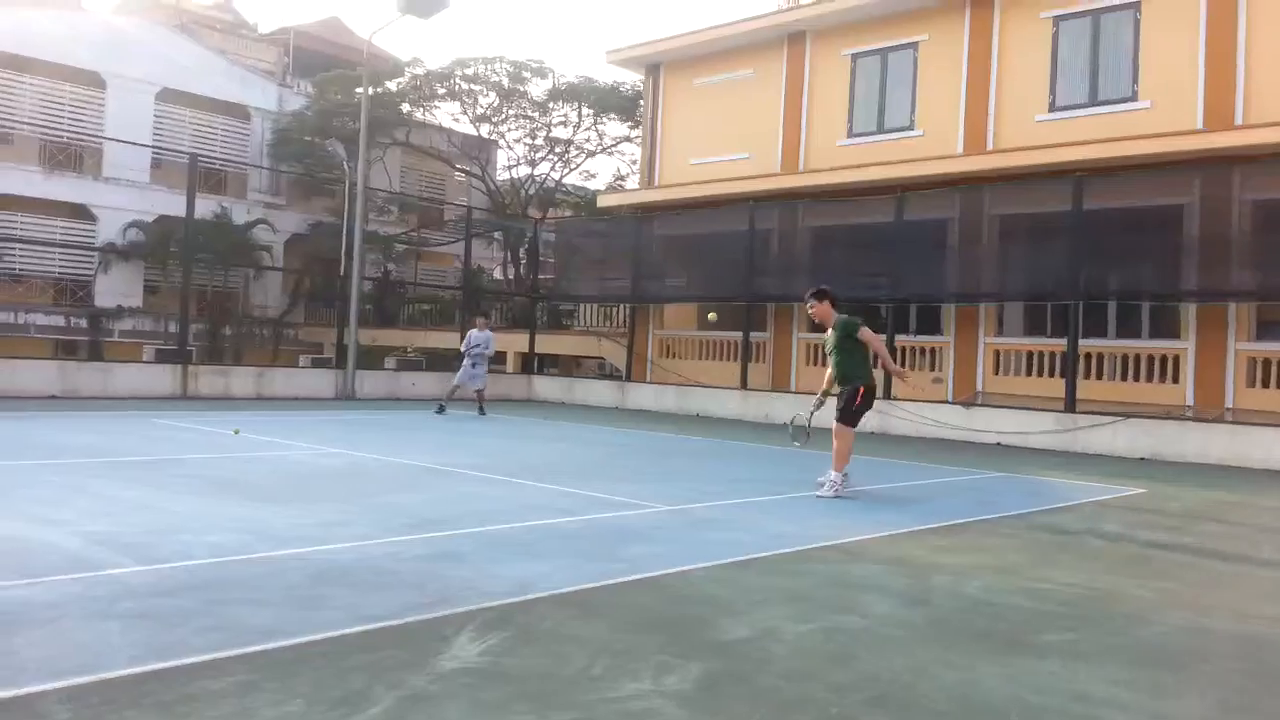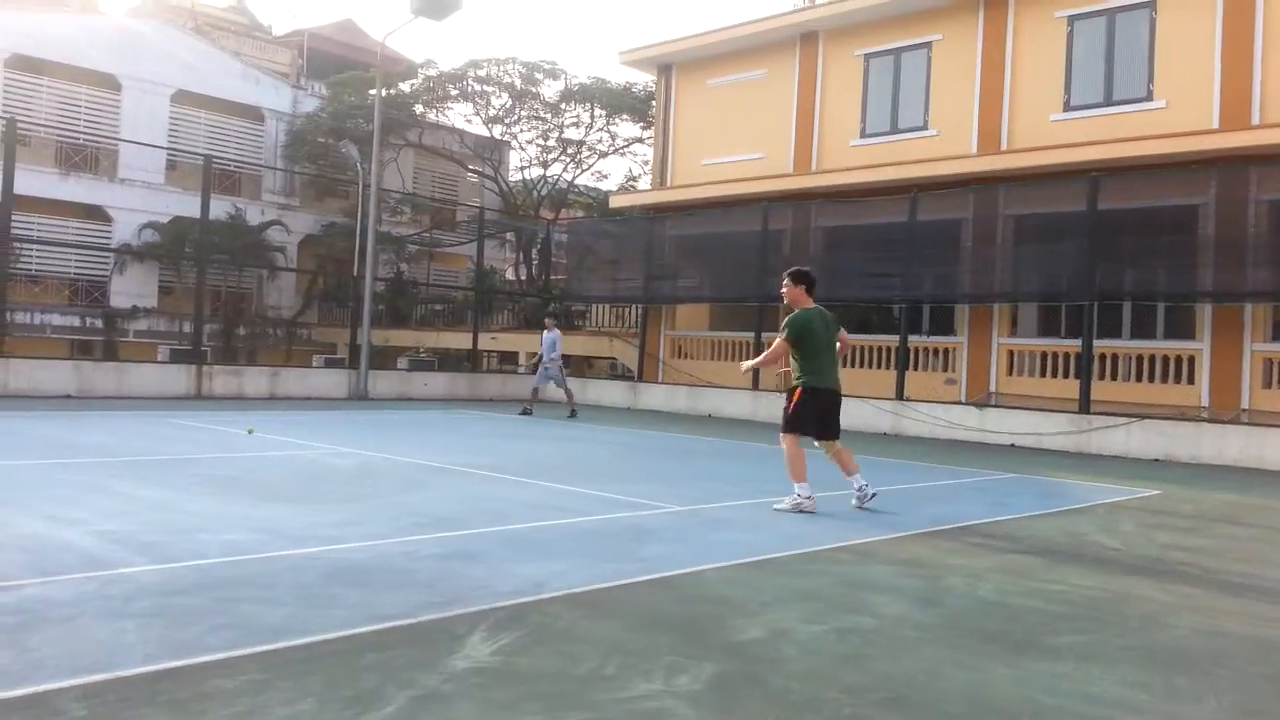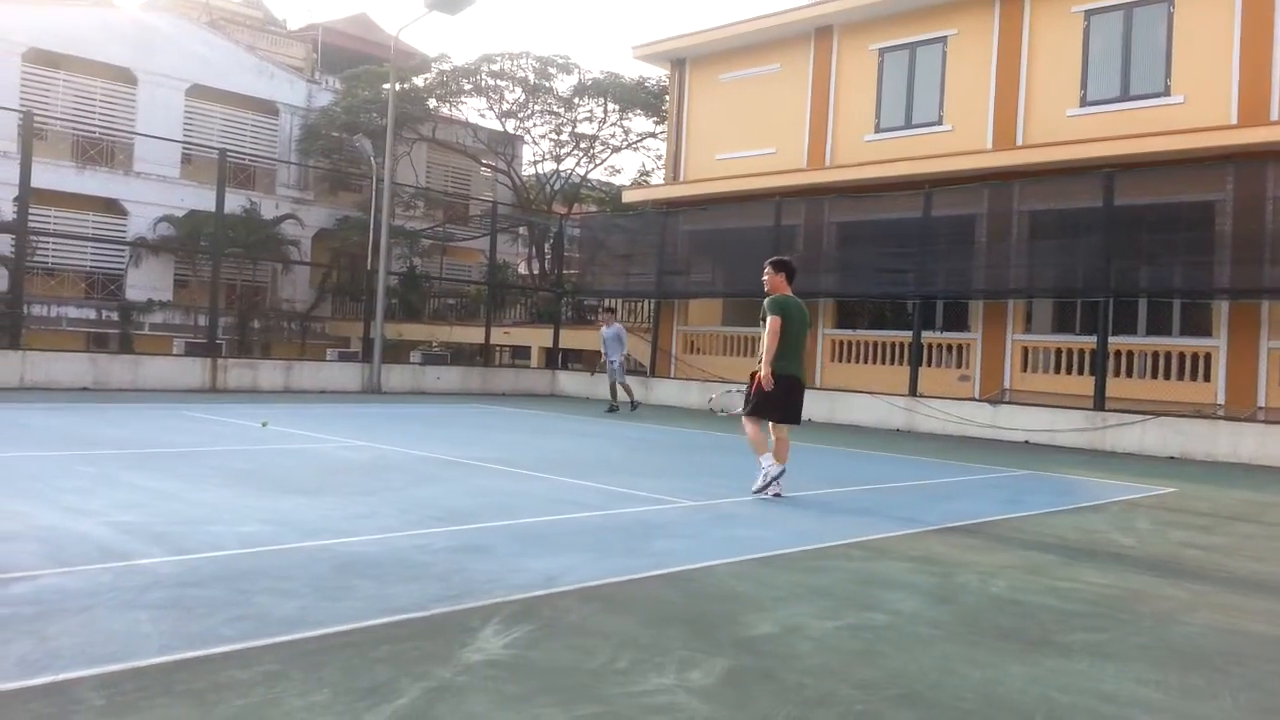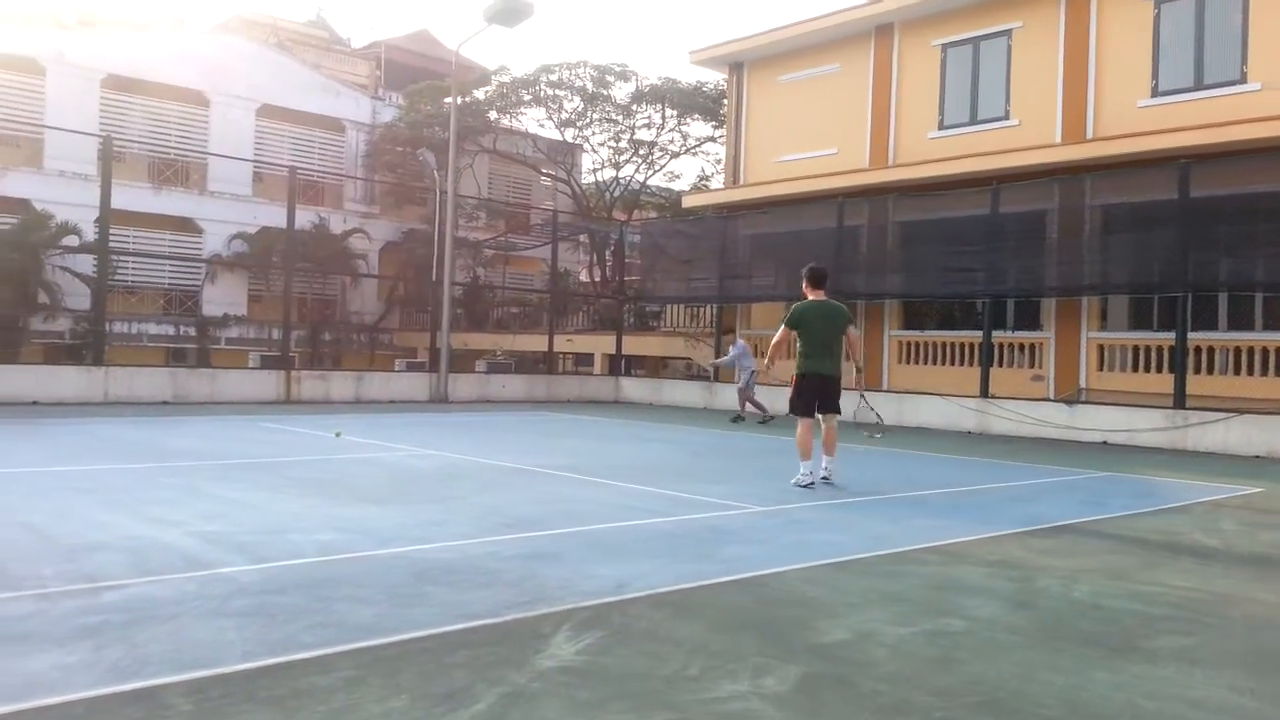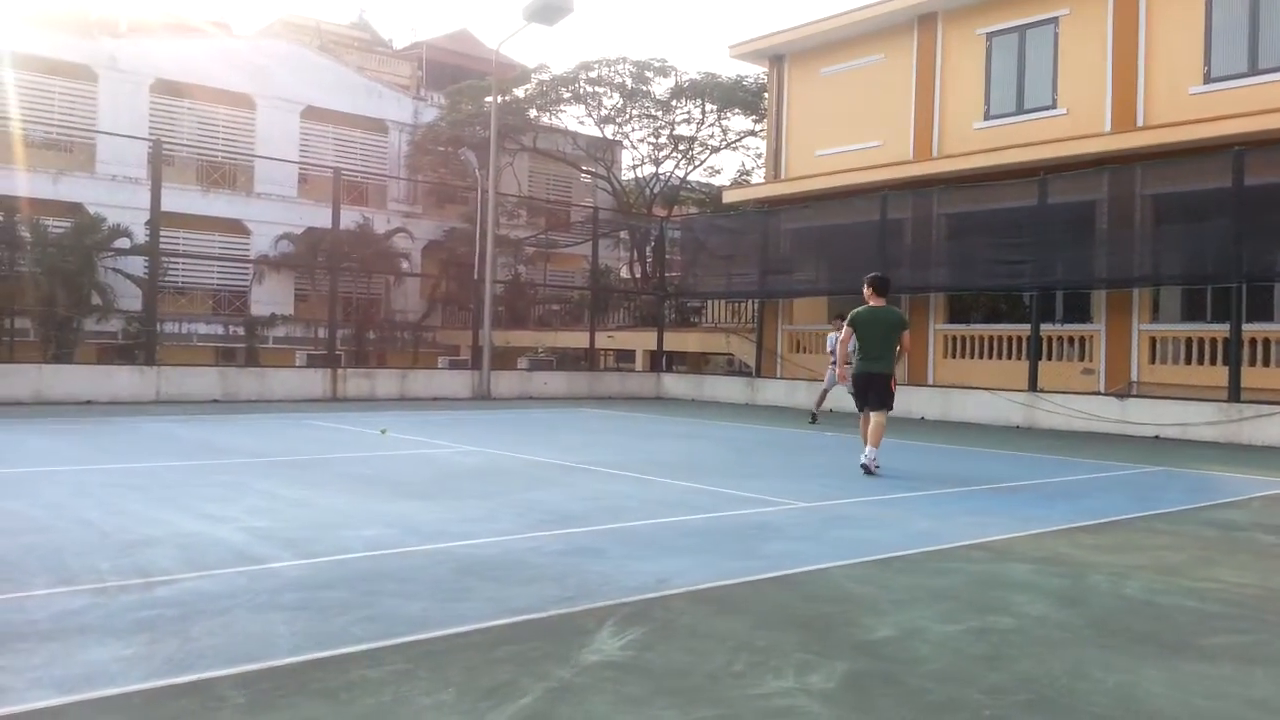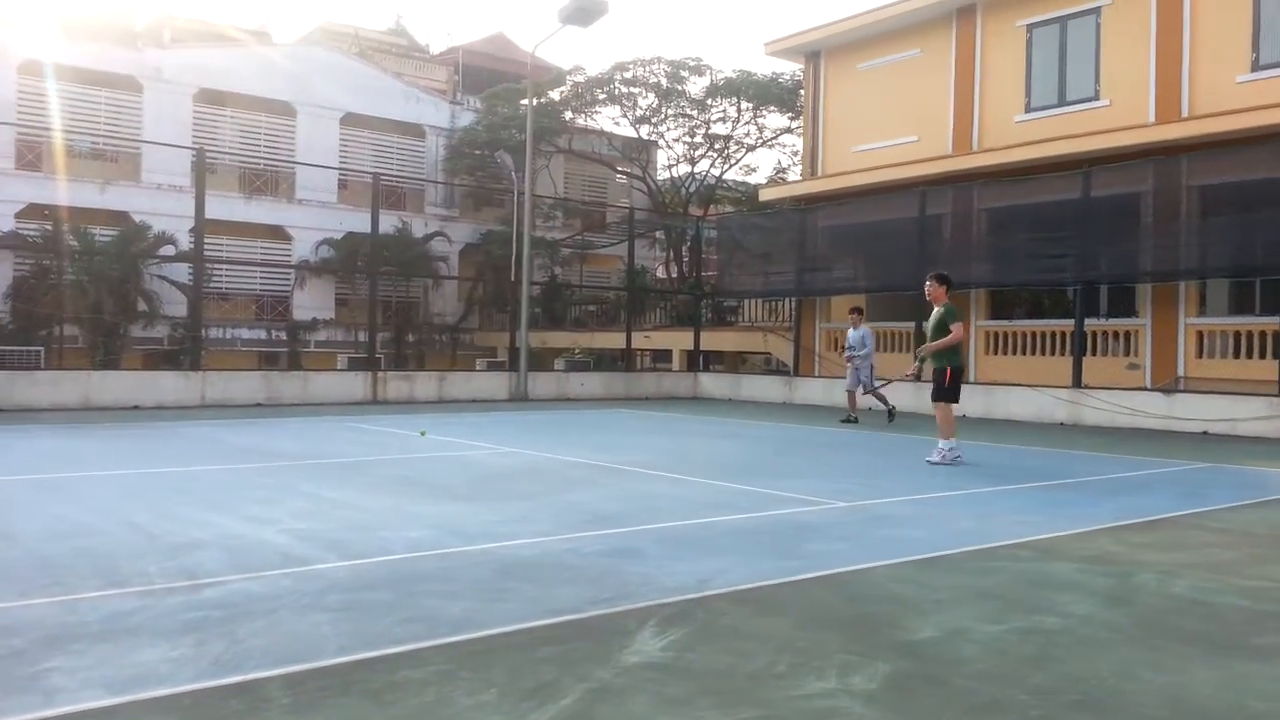
dt=0.7s
person 1, frame 1
left shoulder: (845, 322)
right shoulder: (829, 334)
left elbow: (874, 340)
left wrist: (891, 367)
right wrist: (823, 393)
left hip: (860, 387)
right hip: (846, 388)
left knee: (841, 429)
right knee: (841, 431)
left ankle: (836, 481)
right ankle: (837, 474)
person 1, frame 2
left shoulder: (796, 320)
right shoulder: (827, 316)
left elbow: (775, 354)
right elbow: (846, 343)
left wrist: (751, 364)
left hip: (808, 388)
right hip: (831, 388)
left knee: (789, 438)
right knee: (830, 444)
left ankle: (803, 496)
right ankle: (862, 488)
person 1, frame 3
left shoulder: (773, 302)
right shoulder: (801, 308)
left elbow: (772, 332)
left wrist: (766, 364)
left hip: (773, 372)
right hip: (796, 376)
left knee: (751, 420)
right knee: (780, 428)
left ankle: (770, 466)
right ankle: (775, 482)
person 1, frame 4
left shoulder: (800, 309)
right shoulder: (841, 310)
left elbow: (779, 340)
right elbow: (854, 342)
left wrist: (769, 360)
right wrist: (858, 368)
left hip: (806, 372)
right hip: (832, 373)
left knee: (805, 421)
right knee: (829, 419)
left ankle: (806, 473)
right ankle: (827, 468)
person 1, frame 5
left shoulder: (857, 314)
right shoulder: (898, 316)
left elbow: (843, 340)
right elbow: (905, 346)
left wrist: (840, 366)
left hip: (861, 371)
right hip: (884, 373)
left knee: (866, 414)
right knee: (880, 415)
left ankle: (870, 455)
right ankle: (869, 456)
person 1, frame 6
left shoulder: (949, 310)
right shoulder: (936, 312)
left elbow: (959, 334)
left wrist: (933, 347)
right wrist: (920, 361)
left hip: (949, 366)
right hip: (941, 366)
left knee: (941, 405)
right knee: (945, 406)
left ankle: (945, 449)
right ankle: (950, 448)
